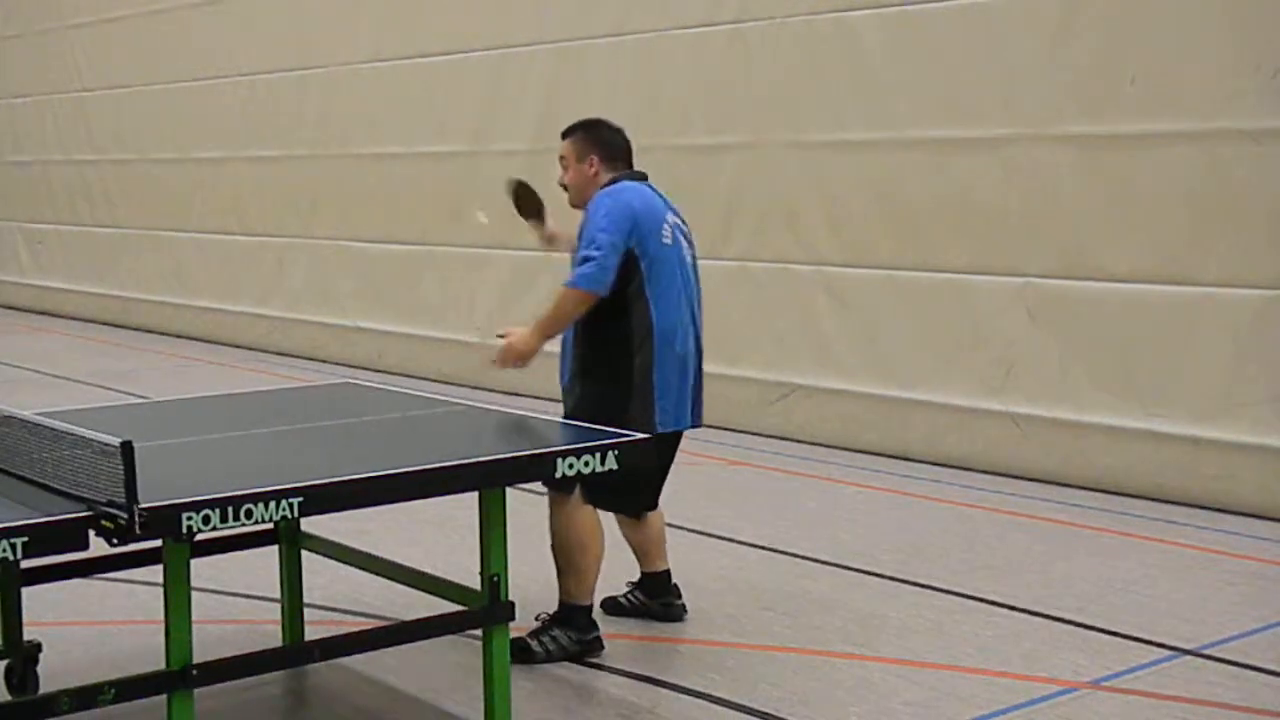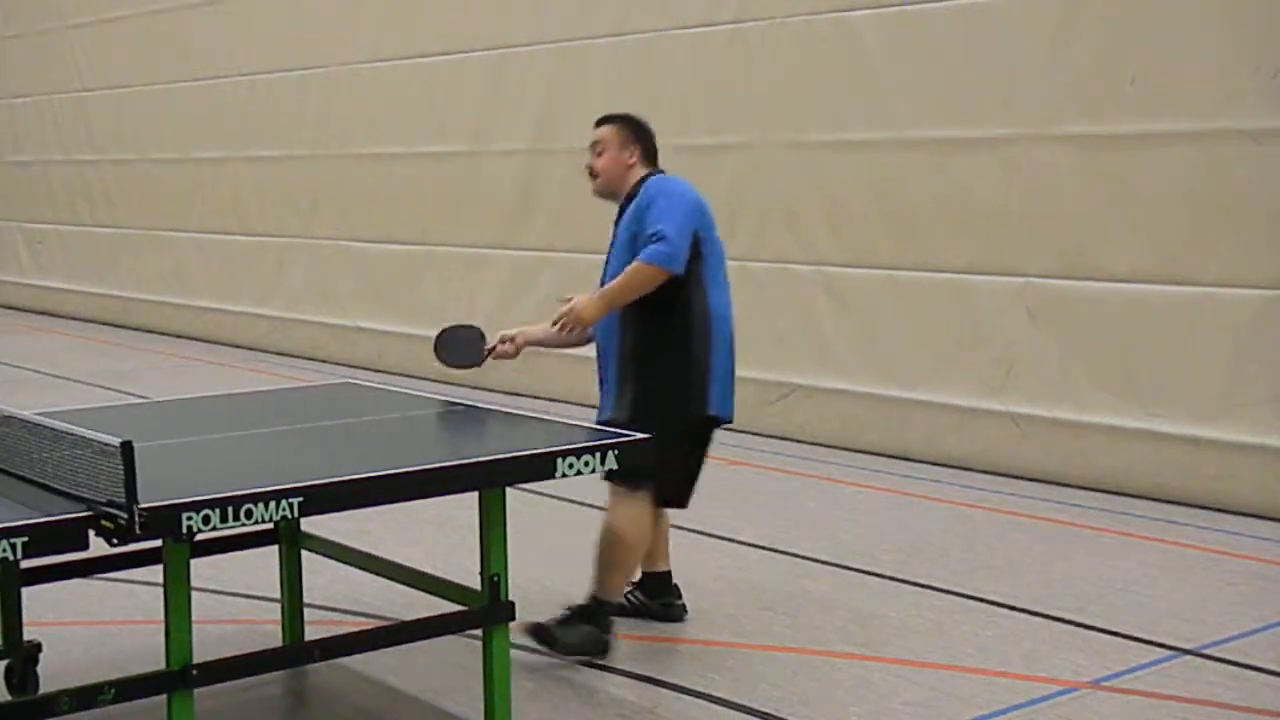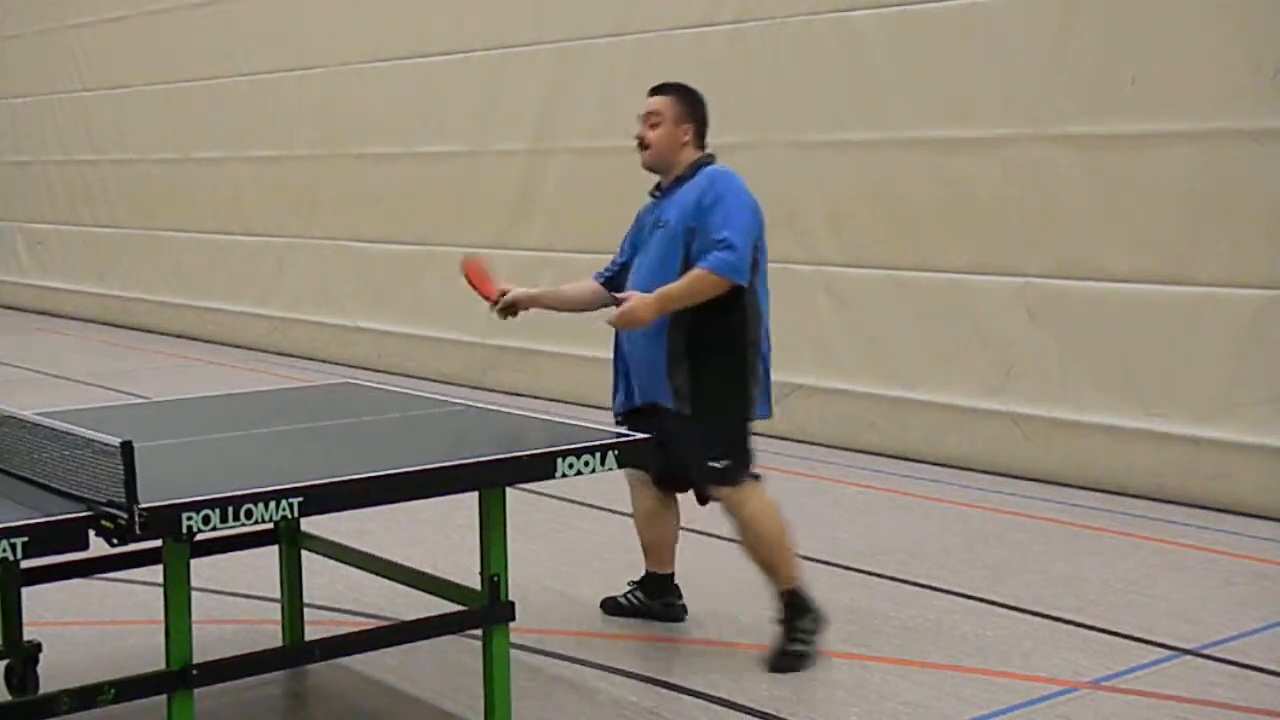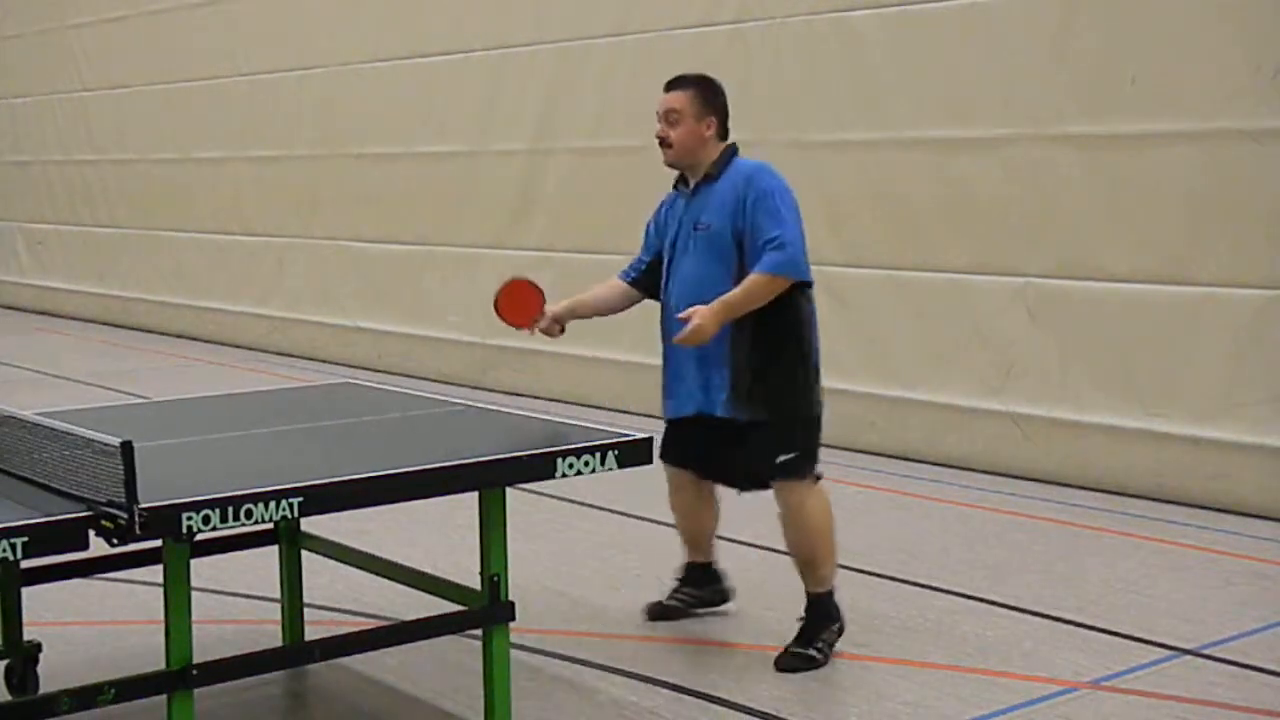
dt=0.3s
person 1, frame 1
left shoulder: (615, 201)
right shoulder: (651, 205)
left elbow: (591, 281)
left wrist: (534, 336)
right wrist: (565, 242)
left hip: (625, 384)
right hip: (661, 383)
left knee: (572, 489)
right knee: (628, 490)
left ankle: (575, 623)
right ankle: (659, 590)
person 1, frame 2
left shoulder: (665, 193)
right shoulder: (632, 218)
left elbow: (664, 259)
right elbow: (592, 319)
left wrist: (601, 303)
right wrist: (525, 337)
left hip: (671, 378)
right hip: (640, 379)
left knee: (631, 486)
right knee: (632, 482)
left ankle: (594, 615)
right ankle: (657, 588)
person 1, frame 3
left shoulder: (719, 187)
right shoulder: (655, 207)
left elbow: (727, 265)
right elbow: (610, 285)
left wrist: (655, 304)
right wrist: (538, 296)
left hip: (711, 375)
right hip: (655, 376)
left knee: (731, 487)
right knee: (649, 475)
left ankle: (798, 610)
right ankle: (659, 586)
person 1, frame 4
left shoulder: (755, 183)
right shoulder: (672, 205)
left elbow: (784, 264)
right elbow: (636, 282)
left wrist: (718, 313)
right wrist: (566, 309)
left hip: (768, 367)
right hip: (697, 374)
left knee: (794, 483)
right knee: (685, 468)
left ankle: (823, 615)
right ankle: (703, 578)
